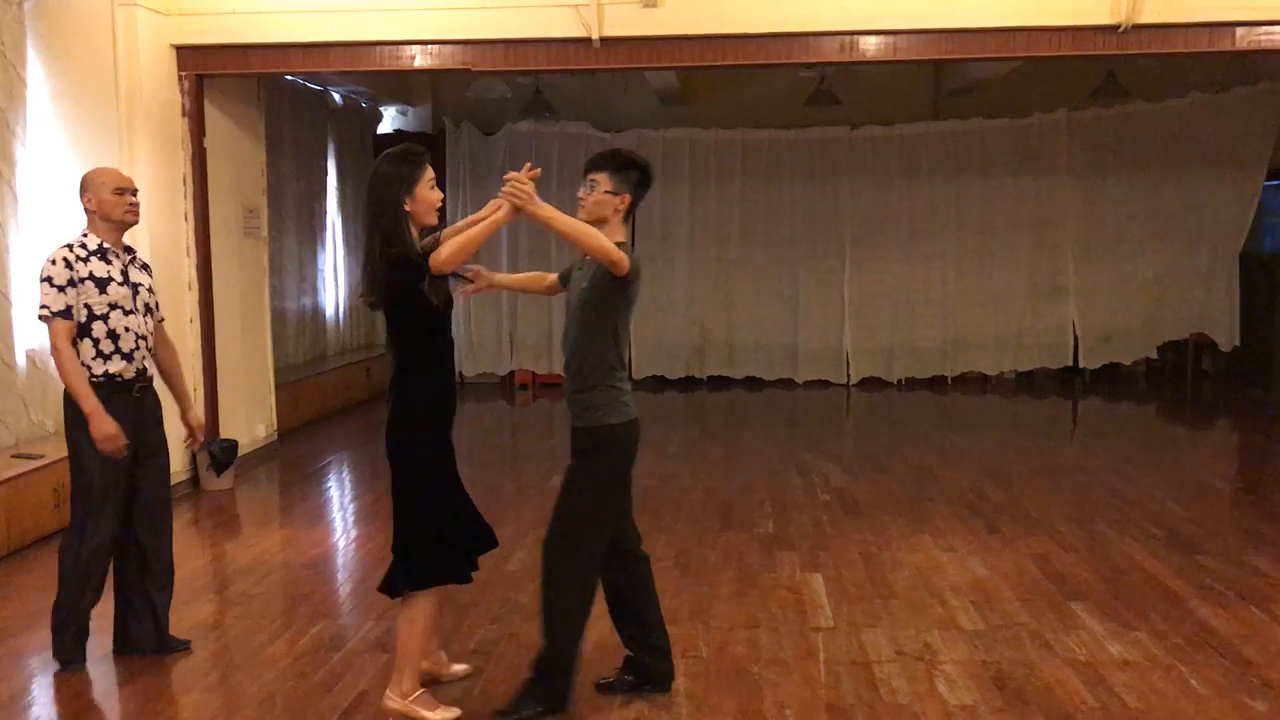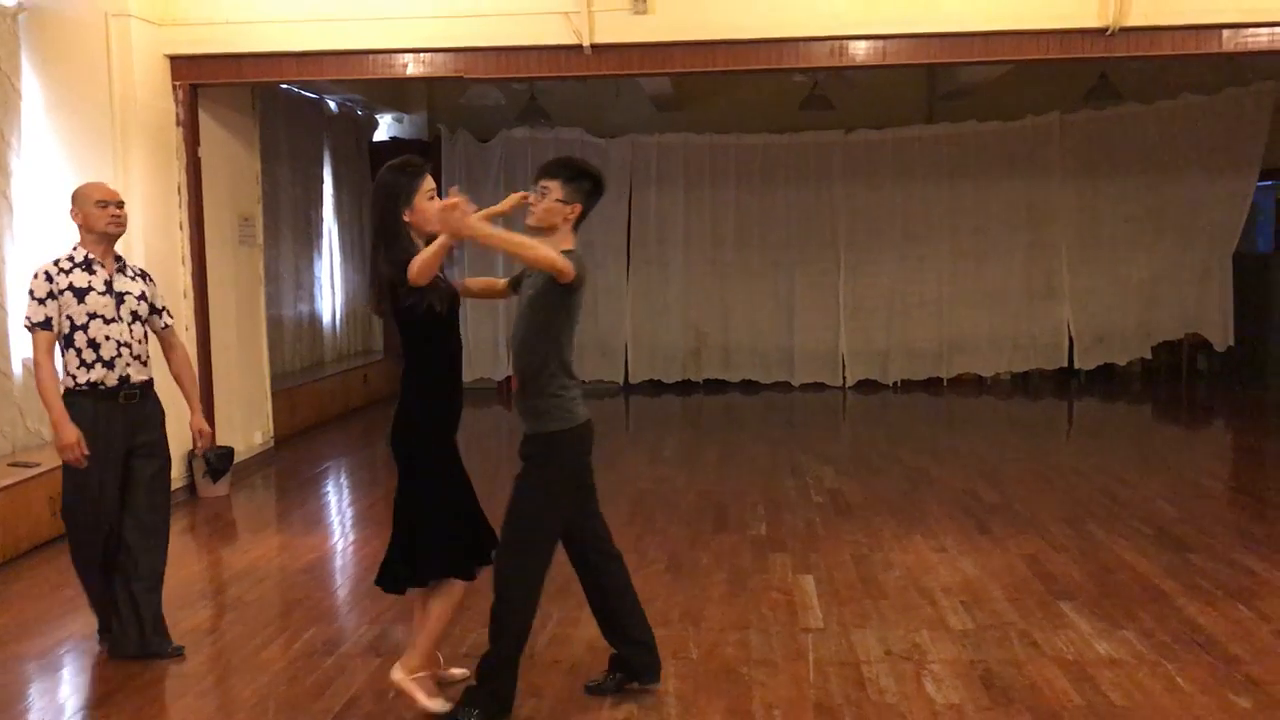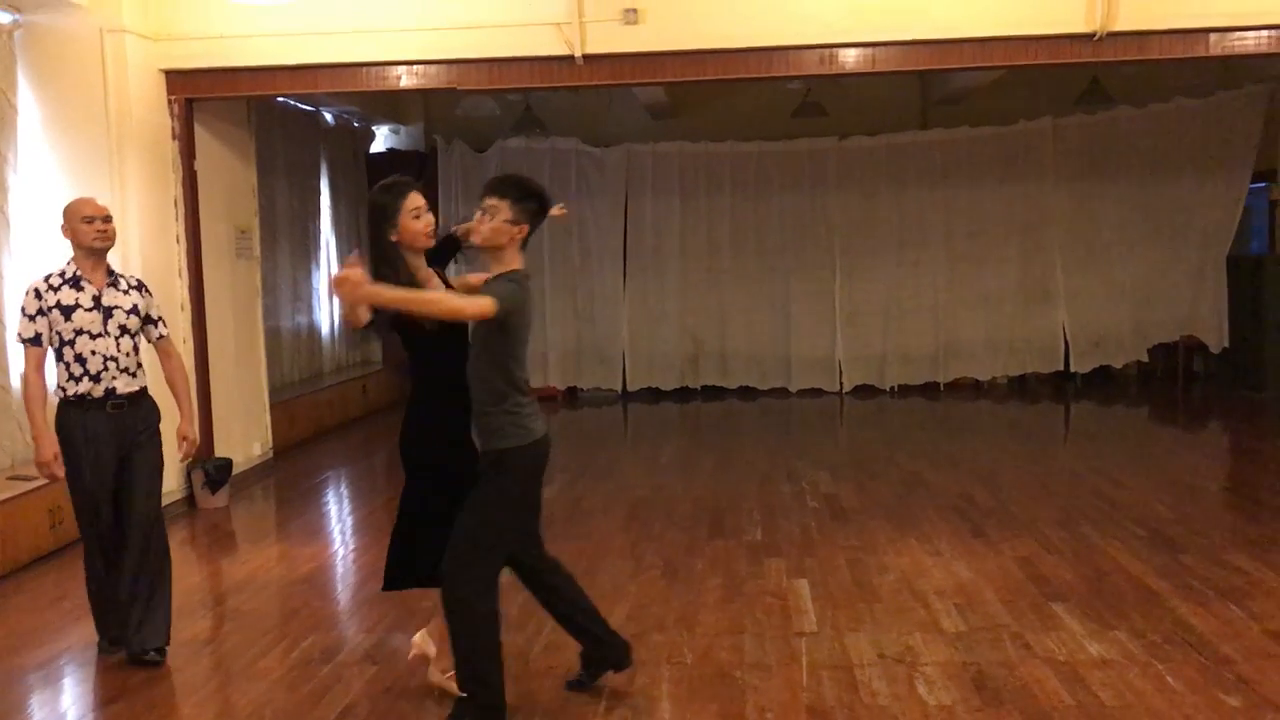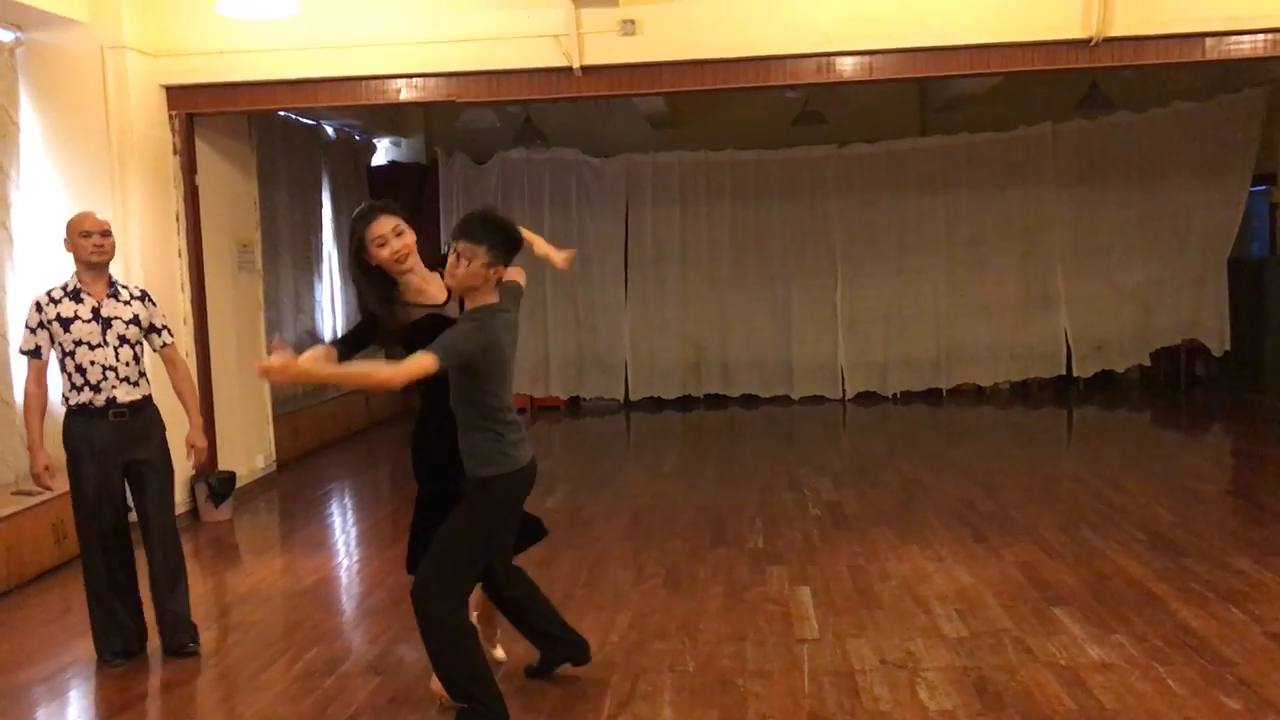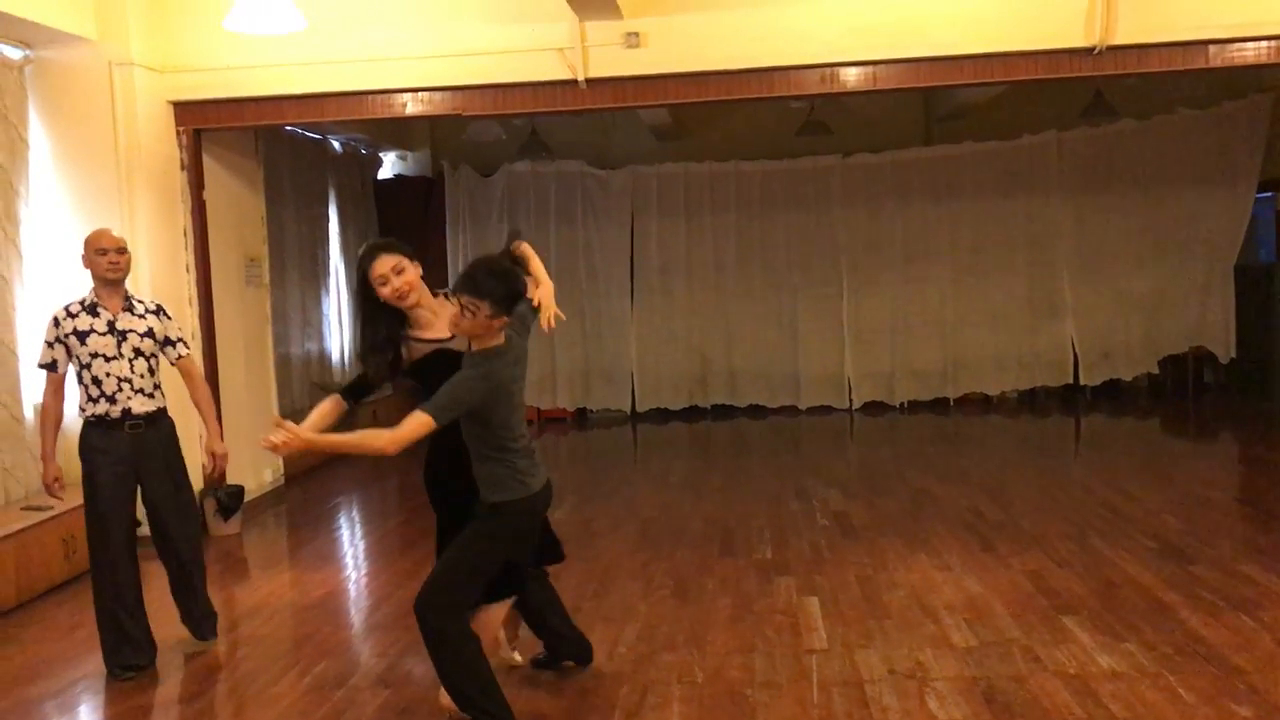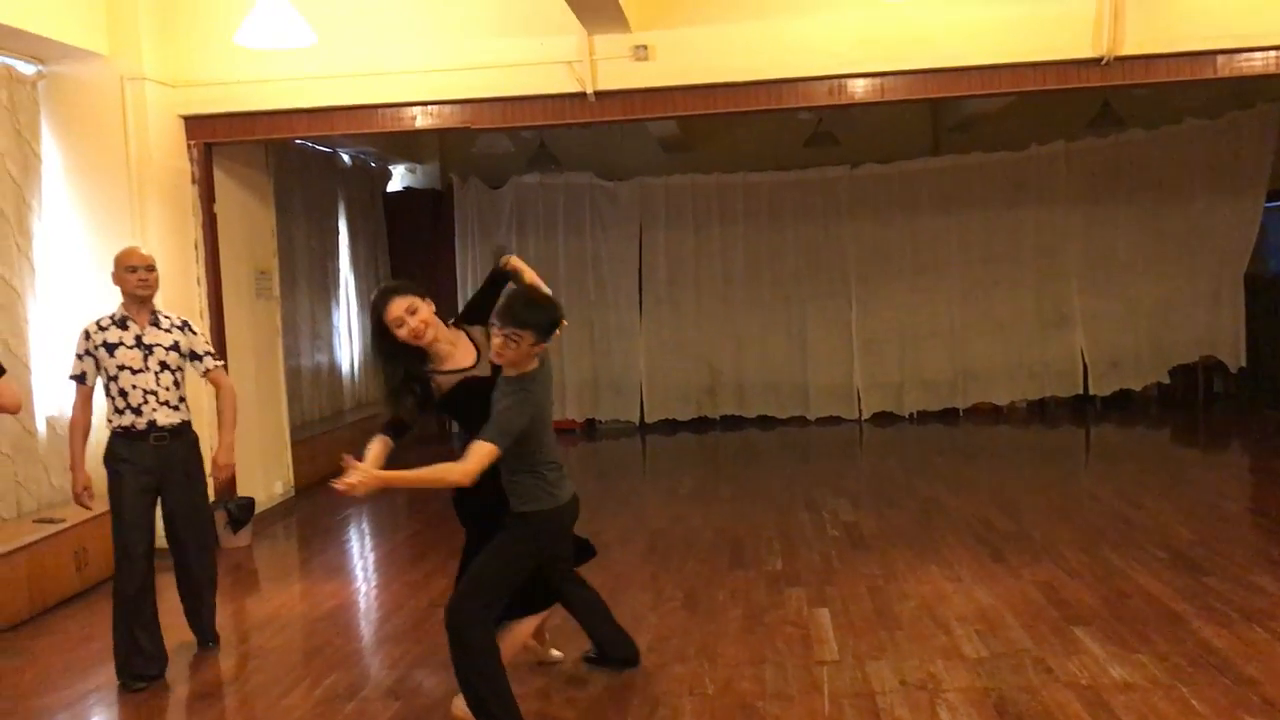
dt=0.2s
person 1, frame 1
left shoulder: (619, 264)
right shoulder: (585, 264)
left elbow: (609, 255)
right elbow: (552, 282)
left wrist: (538, 210)
right wrist: (496, 281)
left hip: (607, 428)
right hip: (597, 425)
left knee: (567, 550)
right knee: (617, 547)
right ankle: (651, 664)
person 1, frame 2
left shoulder: (565, 265)
right shoulder: (535, 270)
left elbow: (554, 264)
right elbow: (506, 284)
left wrist: (475, 231)
left hip: (555, 435)
right hip: (558, 430)
left knee: (518, 558)
right knee: (590, 547)
right ankle: (637, 660)
person 1, frame 3
left shoulder: (510, 289)
right shoulder: (498, 283)
left elbow: (466, 308)
left wrist: (376, 294)
left hip: (512, 452)
right hip: (517, 445)
left knee: (465, 571)
right knee: (527, 556)
right ankle: (604, 646)
person 1, frame 4
left shoulder: (473, 334)
right shoulder: (506, 301)
left elbow: (396, 374)
right elbow: (518, 273)
left wrist: (305, 372)
left hip: (498, 478)
right hip: (511, 465)
left knee: (435, 591)
right knee: (494, 565)
right ankle: (561, 643)
person 1, frame 5
left shoulder: (475, 379)
right shoulder: (519, 330)
left elbow: (394, 441)
right elbow: (535, 295)
left wrist: (309, 441)
left hip: (509, 503)
right hip: (531, 488)
left knee: (437, 606)
right knee: (521, 569)
right ankle: (568, 645)
person 1, frame 6
left shoulder: (518, 401)
right shoulder: (536, 358)
left elbow: (464, 472)
right elbow: (546, 300)
left wrist: (380, 478)
left hip: (537, 515)
right hip: (557, 502)
left knee: (466, 613)
right knee: (559, 574)
right ankle: (617, 647)
person 2, frame 1
left shoulder: (410, 250)
right shoulder: (400, 260)
left elbow: (444, 239)
right elbow: (441, 259)
left wrist: (497, 205)
right wrist: (505, 212)
left hip: (421, 419)
right hip: (421, 424)
left knee: (437, 544)
right knee: (435, 551)
left ankle: (427, 655)
person 2, frame 2
left shoulder: (420, 255)
right shoulder: (406, 267)
left elbow: (444, 248)
right elbow: (417, 274)
left wrist: (511, 204)
right wrist: (447, 236)
left hip: (429, 423)
right hip: (426, 428)
left knee: (443, 547)
right knee: (455, 551)
left ankle: (426, 659)
right ankle: (413, 666)
person 2, frame 3
left shoulder: (432, 265)
right shoulder: (397, 283)
left elbow: (460, 235)
right elbow: (359, 318)
right wrist: (352, 295)
left hip: (448, 426)
right hip: (434, 431)
left ankle: (432, 637)
right ankle: (443, 664)
person 2, frame 4
left shoulder: (450, 275)
right shoulder: (389, 310)
right elbow: (338, 348)
left wrist: (544, 249)
right wrist: (296, 364)
right hip: (443, 438)
left ankle: (482, 620)
person 2, frame 5
right shoulder: (398, 349)
left elbow: (516, 248)
right elbow: (348, 396)
left wrist: (544, 285)
right wrist: (302, 434)
right hip: (456, 468)
right knee: (496, 580)
left ankle: (506, 637)
person 2, frame 6
left shoulder: (473, 323)
right shoulder: (424, 383)
left elbow: (505, 263)
right elbow: (391, 431)
left wrist: (543, 296)
right wrist: (368, 471)
right hip: (486, 487)
right knee: (527, 594)
left ankle: (534, 640)
person 3, frame 1
left shoulder: (139, 266)
right shoulder: (65, 261)
left elbow: (160, 342)
right elbow: (61, 345)
left wrist: (187, 405)
right wrist: (94, 414)
left hip: (142, 401)
right hip: (98, 404)
left knee: (150, 521)
right knee: (95, 523)
left ankle: (143, 630)
right ankle: (69, 634)
person 3, frame 2
left shoulder: (140, 277)
right shoulder: (52, 275)
left elbow: (172, 345)
right elbow: (42, 356)
left wrist: (195, 410)
right wrist: (61, 422)
left hip: (144, 407)
right hip: (89, 410)
left knee: (147, 523)
right knee: (94, 522)
left ankle: (137, 633)
right ankle: (112, 615)
person 3, frame 3
left shoulder: (136, 289)
right shoulder: (44, 292)
left elbow: (168, 354)
right elbow: (33, 370)
left wrist: (187, 416)
right wrist: (42, 437)
left hip: (138, 414)
right hip: (83, 420)
left knee: (145, 524)
right knee: (100, 529)
left ankle: (145, 635)
right ankle: (114, 627)
person 3, frame 4
left shoulder: (140, 299)
right shoulder: (47, 305)
left elbow: (174, 362)
right elbow: (35, 381)
left wrist: (196, 424)
right wrist: (36, 447)
left hip: (142, 422)
right hip: (88, 429)
left knee: (161, 526)
right knee: (102, 536)
left ankle: (178, 630)
right ankle: (117, 639)
person 3, frame 5
left shoulder: (155, 314)
right shoulder: (65, 320)
left elbow: (192, 374)
right elbow: (53, 393)
left wrist: (214, 433)
right wrist: (49, 458)
left hip: (157, 433)
right hip: (103, 441)
left knee: (180, 532)
right knee: (112, 548)
left ankle: (200, 618)
right ankle: (128, 652)
person 3, frame 6
left shoulder: (182, 329)
right shoulder: (95, 334)
left elbow: (223, 384)
right elbow: (83, 404)
left wrist: (226, 444)
right wrist: (77, 466)
left hip: (180, 445)
right hip: (128, 451)
left knee: (195, 544)
right knee: (133, 556)
left ankle: (204, 626)
right ankle: (140, 663)
